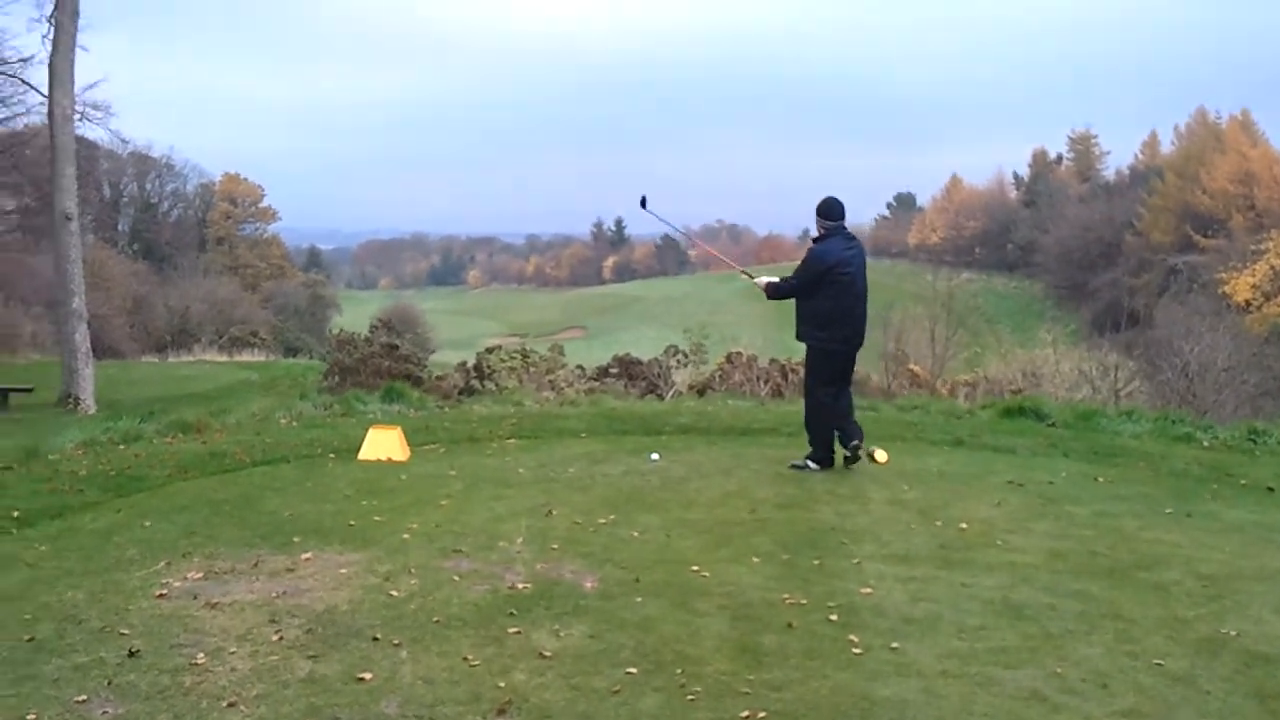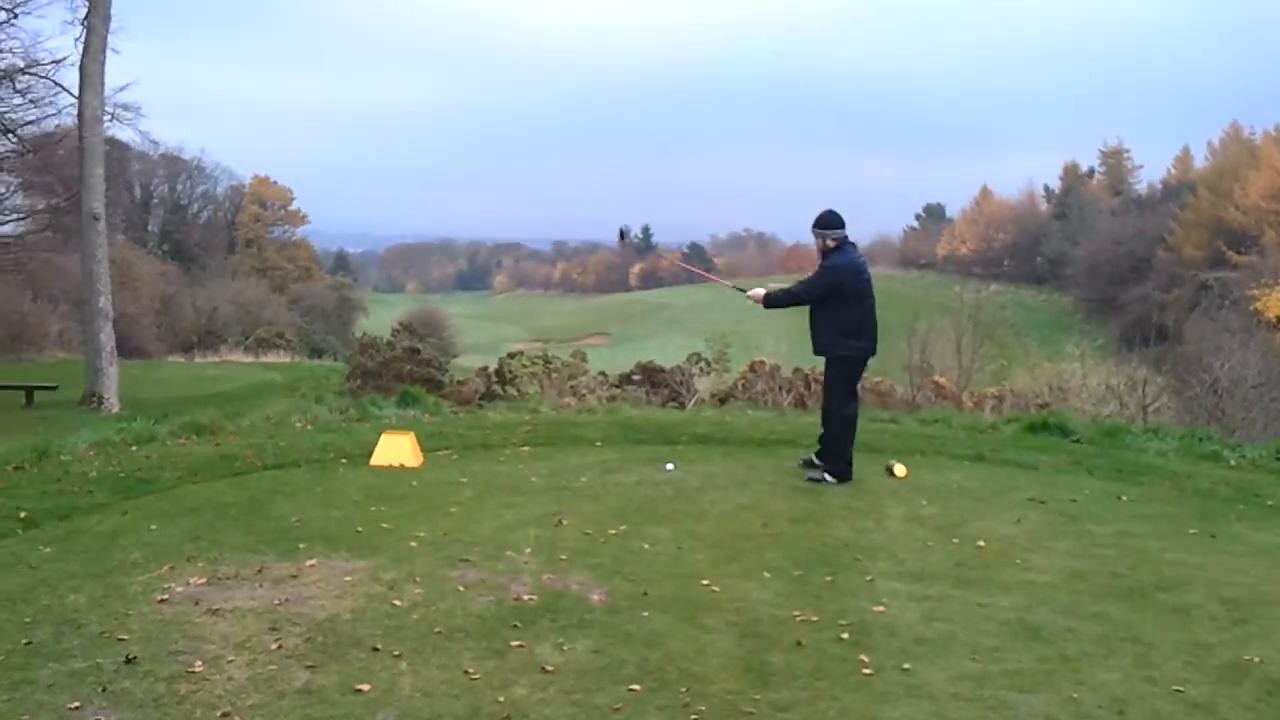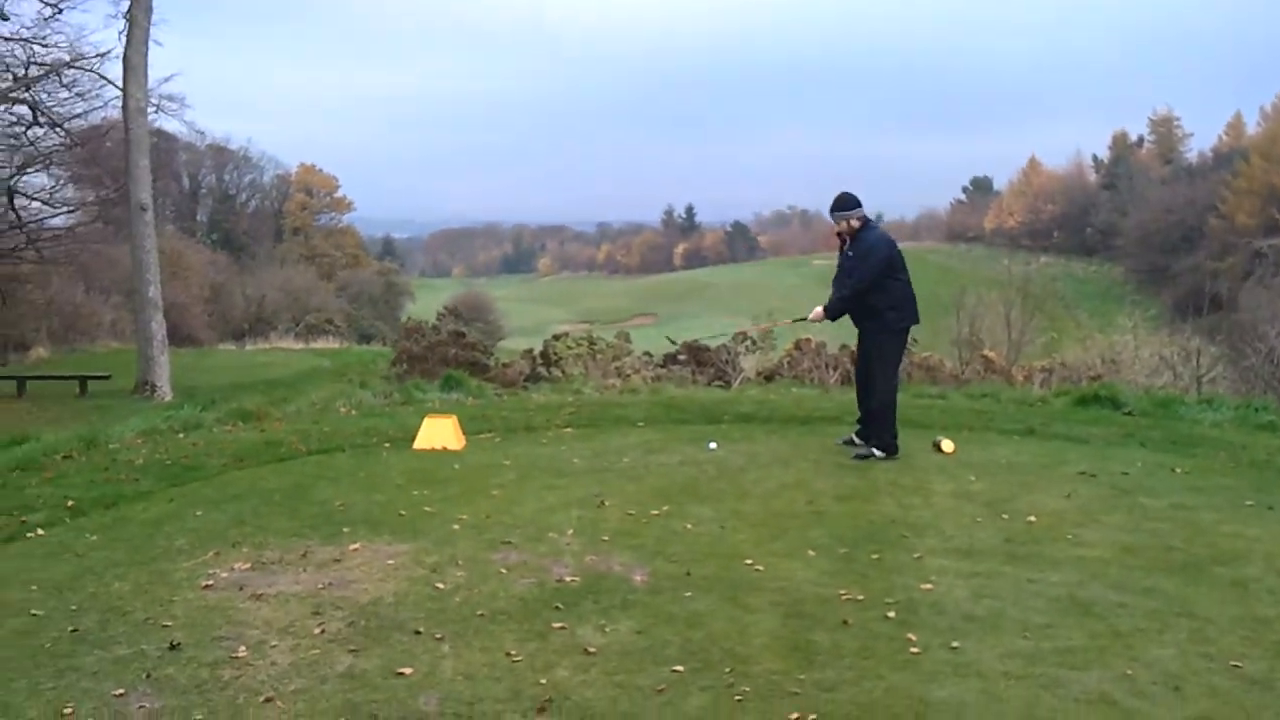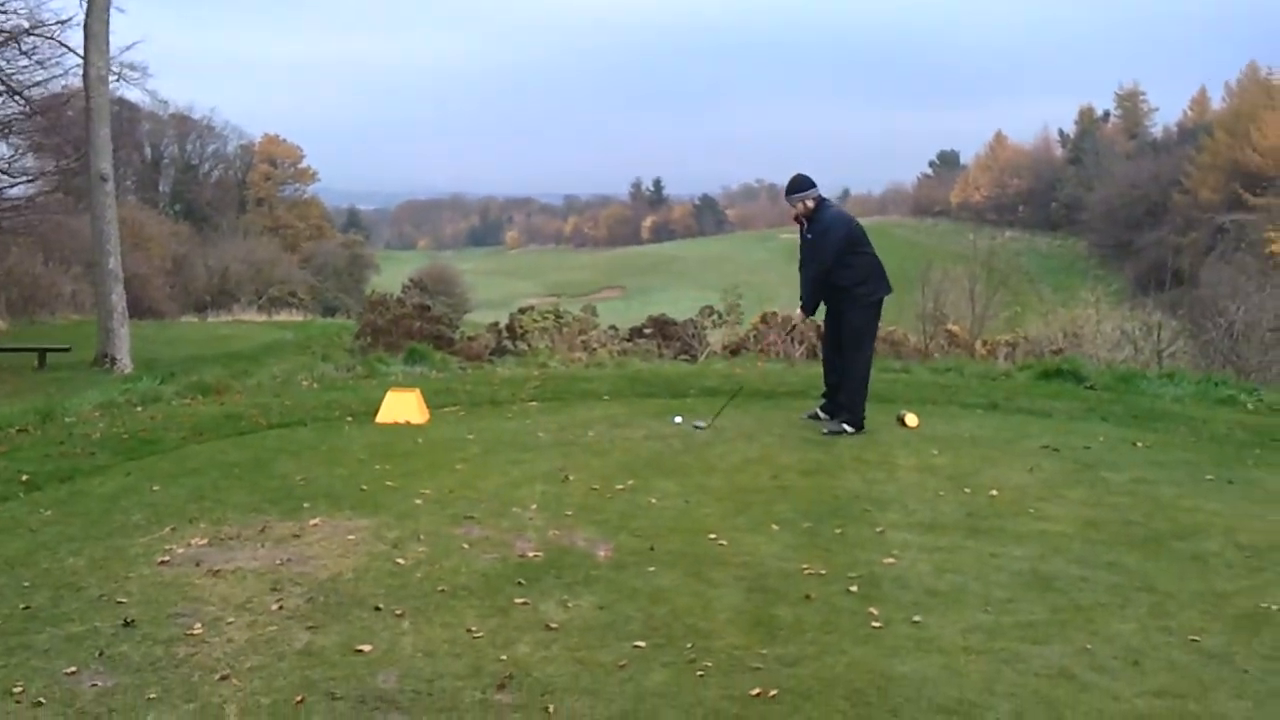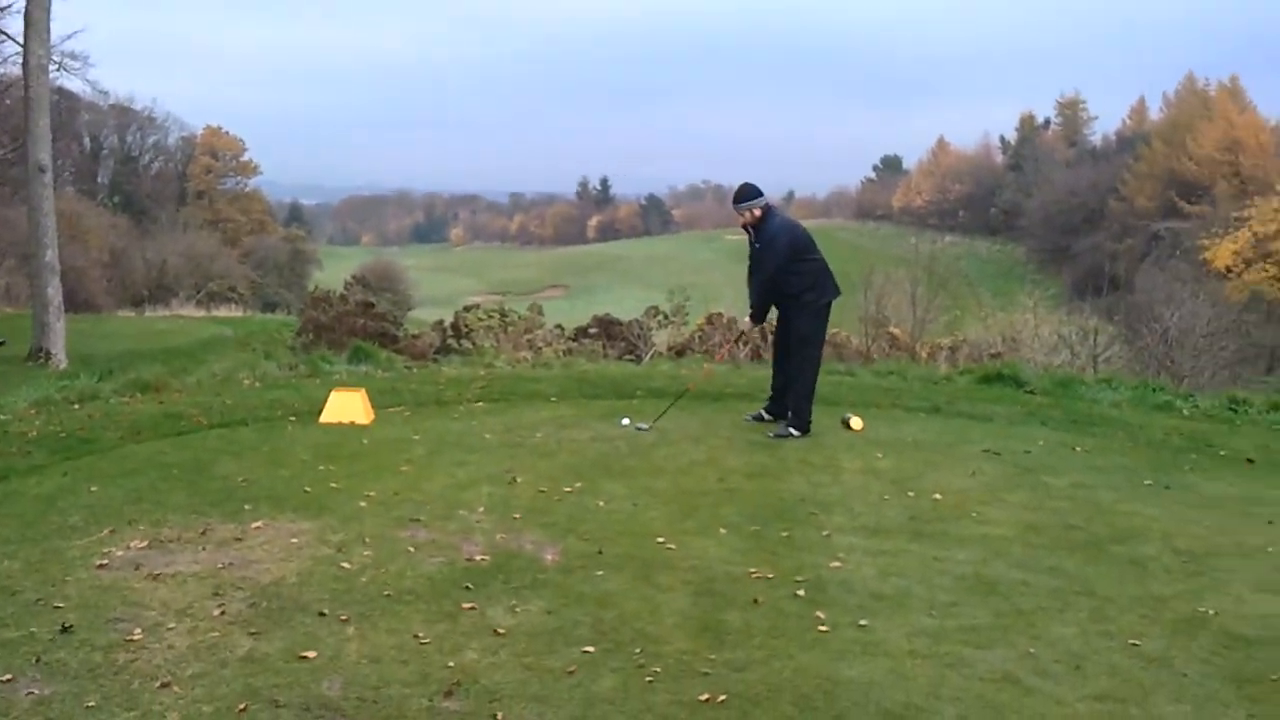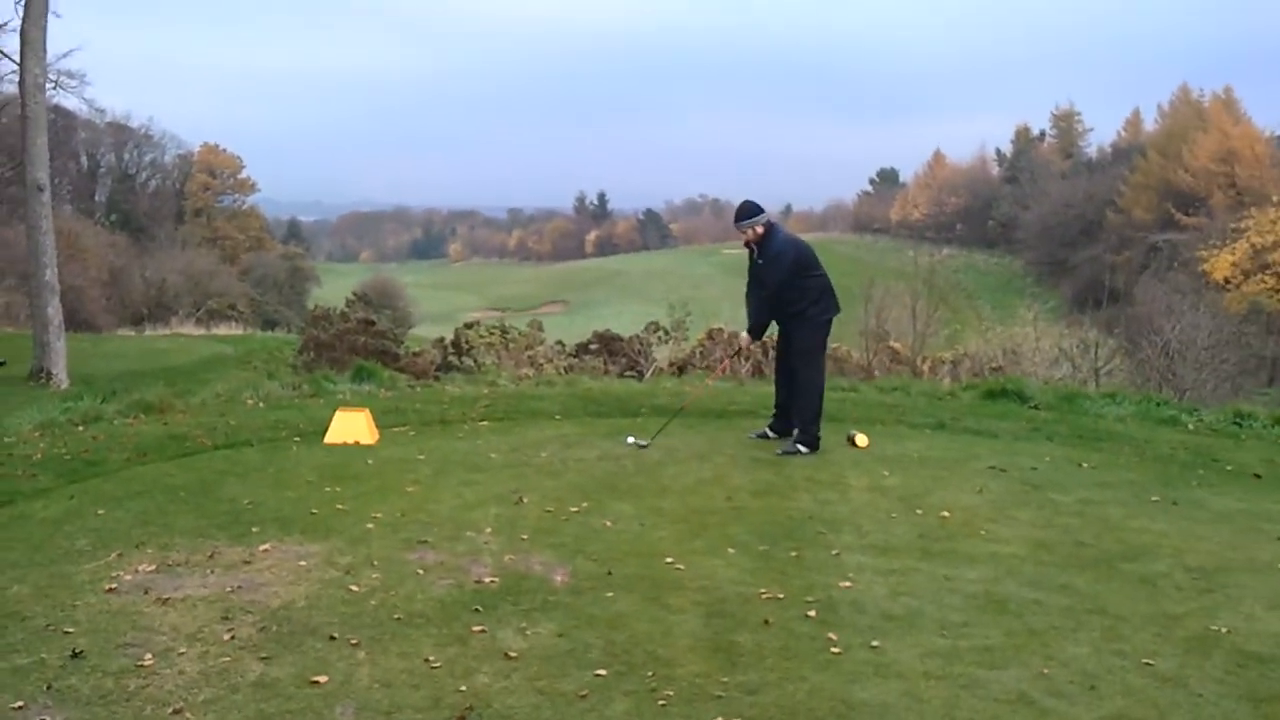
dt=0.3s
person 1, frame 1
left shoulder: (821, 253)
right shoulder: (854, 247)
left elbow: (797, 286)
left wrist: (769, 286)
right wrist: (781, 281)
left hip: (826, 335)
right hip: (851, 333)
left knee: (819, 394)
right knee: (840, 388)
left ankle: (821, 456)
right ankle: (851, 438)
person 1, frame 2
left shoulder: (842, 264)
right shoulder: (839, 259)
left elbow: (806, 292)
right elbow: (811, 287)
left wrist: (768, 296)
right wrist: (773, 295)
left hip: (849, 345)
right hip: (845, 343)
left knee: (840, 403)
right knee: (834, 400)
left ankle: (838, 469)
right ankle: (826, 453)
person 1, frame 3
left shoulder: (876, 242)
right shoulder: (851, 241)
left elbow: (857, 286)
right elbow: (844, 279)
left wrist: (828, 310)
right wrist: (830, 306)
left hip: (891, 318)
right hip: (872, 318)
left knee: (882, 379)
right knee: (865, 375)
left ankle: (884, 444)
right ankle: (867, 432)
person 1, frame 4
left shoulder: (832, 222)
right shoulder: (811, 221)
left elbow: (822, 269)
right elbow: (808, 266)
left wrist: (807, 307)
right wrist: (806, 301)
left hip: (863, 292)
right hip: (840, 293)
left knee: (855, 352)
right knee: (833, 348)
left ankle: (852, 419)
right ankle: (833, 406)
person 1, frame 5
left shoulder: (778, 231)
right shoulder: (759, 228)
left elbow: (769, 277)
right elbow: (757, 272)
left wrist: (756, 315)
right wrist: (754, 307)
left hip: (811, 297)
right hip: (791, 296)
left knee: (803, 356)
right knee: (782, 350)
left ankle: (799, 422)
right ankle: (777, 407)
person 1, frame 6
left shoulder: (782, 247)
right shoulder: (760, 244)
left elbow: (771, 293)
right elbow: (756, 288)
left wrist: (753, 331)
right wrist: (752, 325)
left hip: (813, 312)
right hip: (792, 312)
left knee: (807, 371)
right knee: (785, 367)
left ankle: (807, 438)
right ankle: (782, 424)
